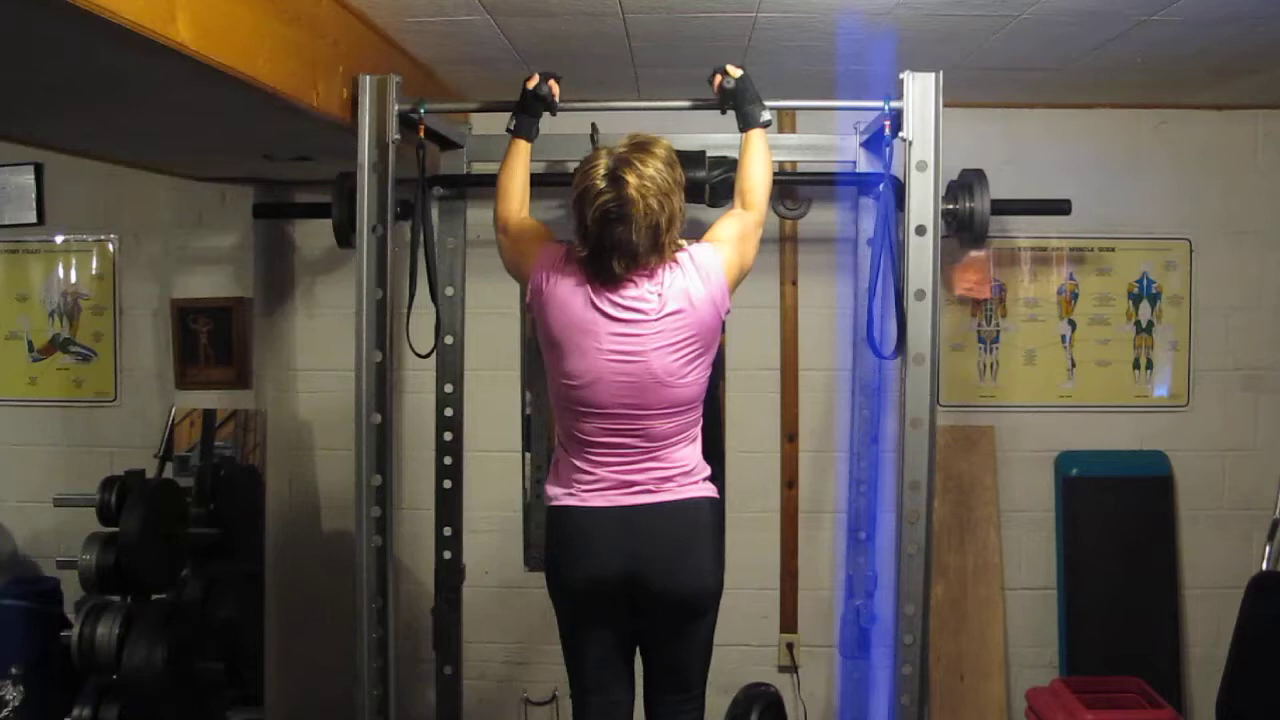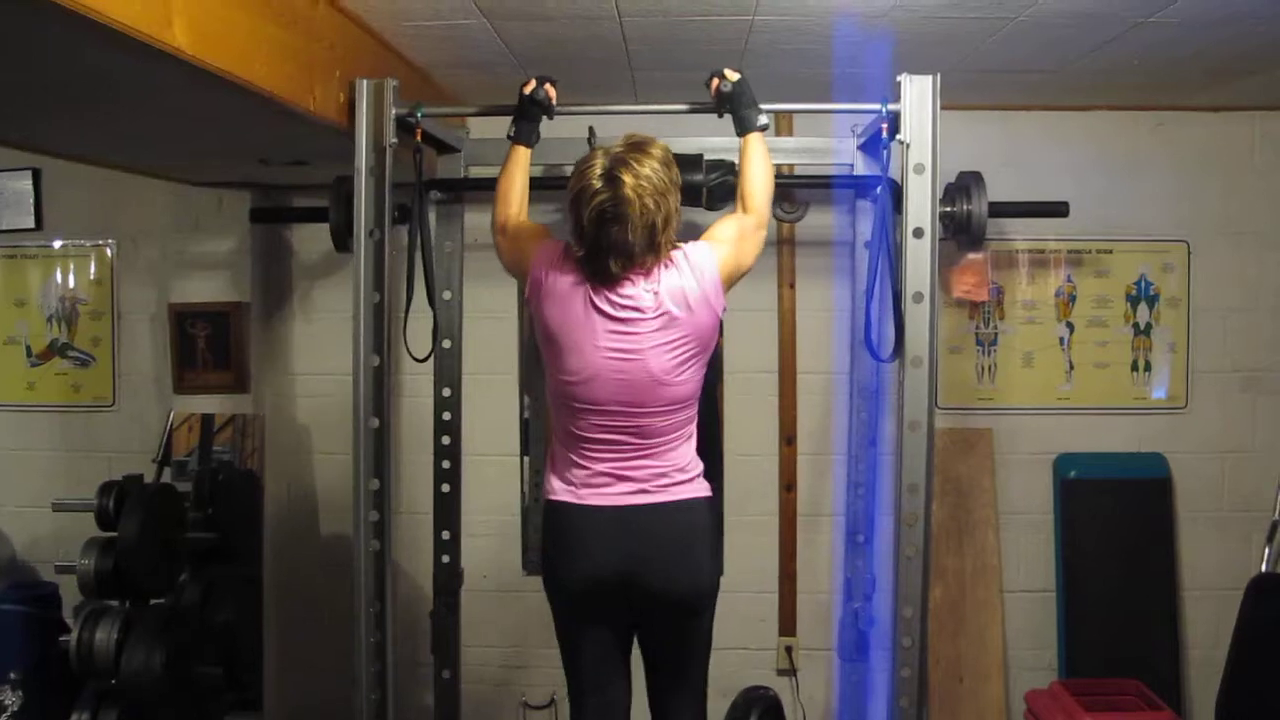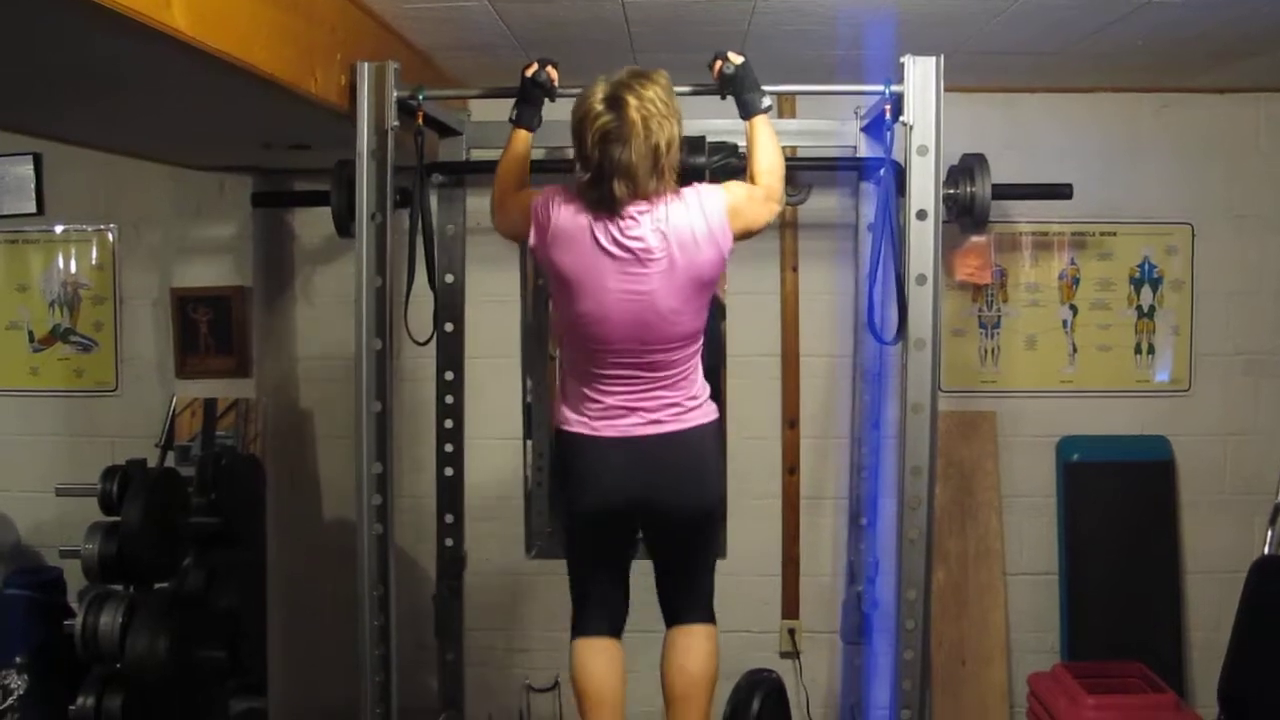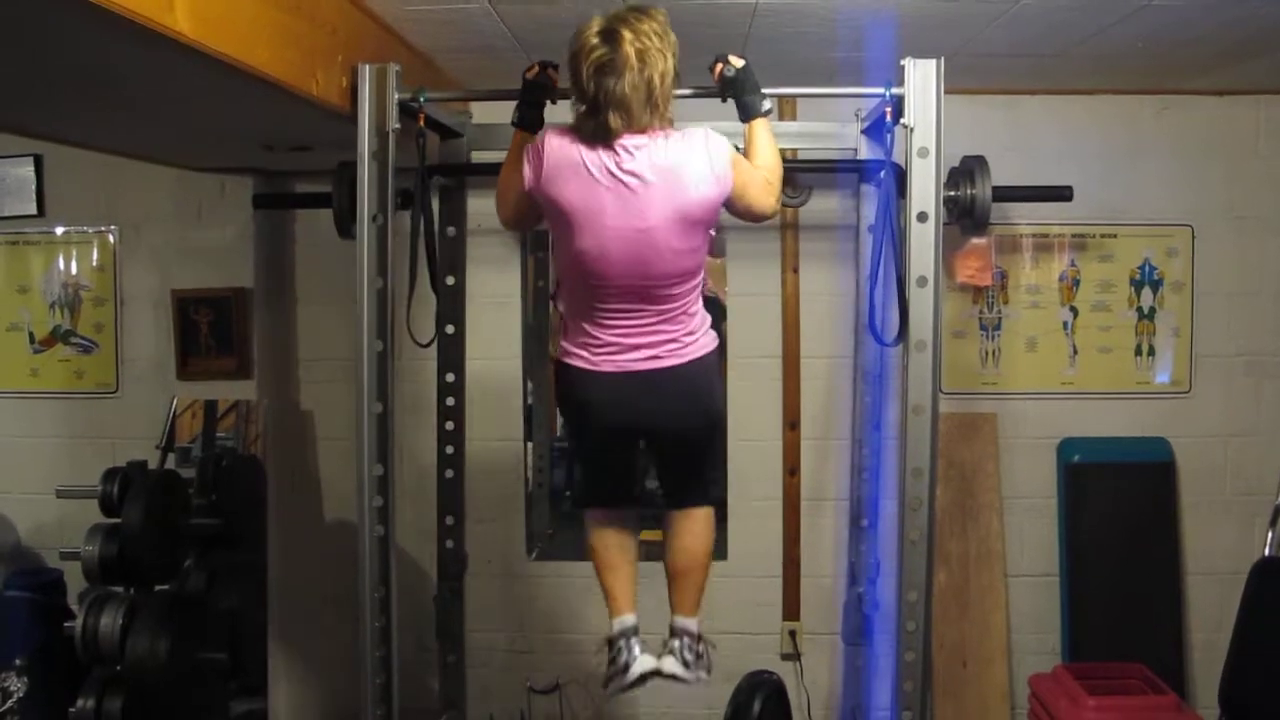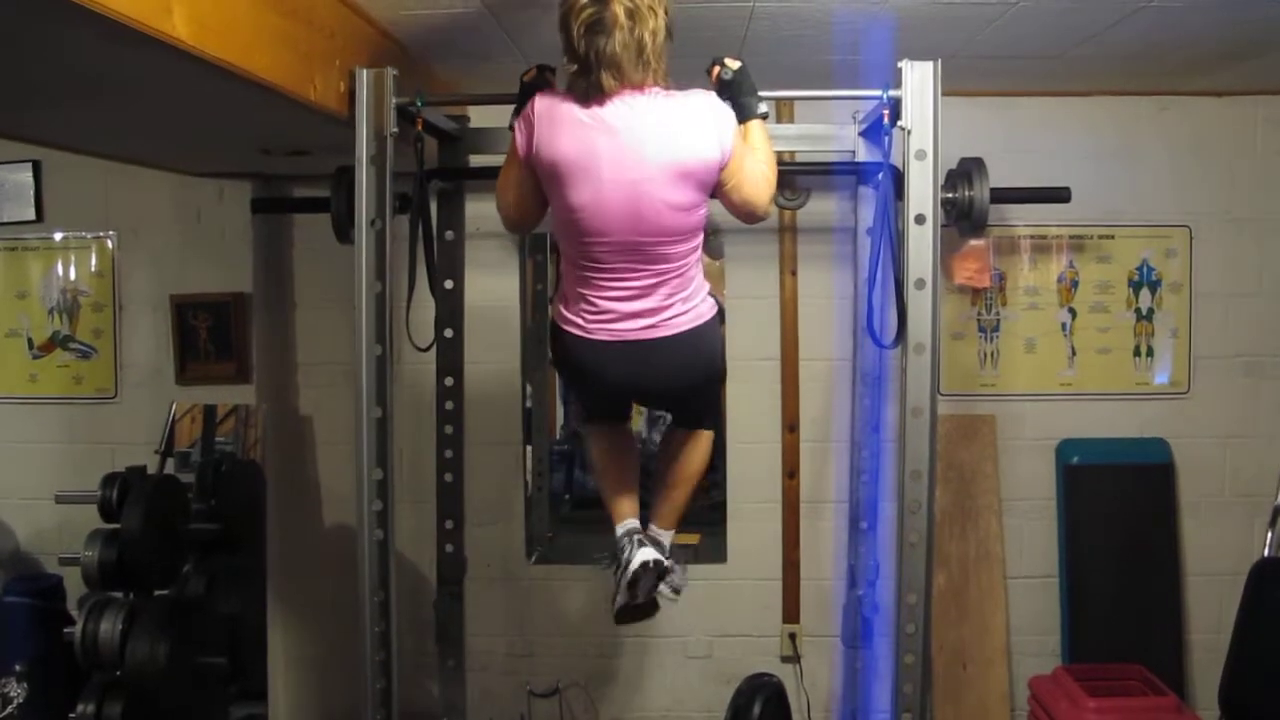
dt=0.4s
person 1, frame 1
left shoulder: (554, 287)
right shoulder: (701, 283)
left elbow: (510, 221)
right elbow: (750, 210)
left wrist: (525, 124)
right wrist: (751, 115)
left hip: (582, 533)
right hip: (682, 531)
person 1, frame 2
left shoulder: (553, 284)
right shoulder: (698, 279)
left elbow: (506, 226)
right elbow: (754, 218)
left wrist: (524, 131)
right wrist: (749, 120)
left hip: (578, 532)
right hip: (678, 529)
person 1, frame 3
left shoulder: (558, 220)
right shoulder: (703, 214)
left elbow: (503, 211)
right elbow: (770, 195)
left wrist: (525, 115)
right wrist: (753, 101)
left hip: (589, 454)
right hip: (686, 452)
left knee: (595, 612)
right knee: (690, 608)
person 1, frame 4
left shoulder: (551, 155)
right shoulder: (704, 154)
left elbow: (511, 215)
right elbow: (765, 200)
left wrist: (525, 121)
right wrist: (752, 108)
left hip: (588, 382)
right hip: (686, 378)
left knee: (606, 494)
right knee: (691, 494)
left ankle: (624, 633)
right ankle: (685, 635)
person 1, frame 5
left shoulder: (545, 117)
right shoulder: (702, 115)
left elbow: (516, 218)
right elbow: (756, 204)
right wrist: (749, 106)
left hip: (584, 345)
right hip: (685, 342)
left knee: (603, 413)
right knee: (699, 413)
left ankle: (629, 534)
right ankle: (657, 541)
